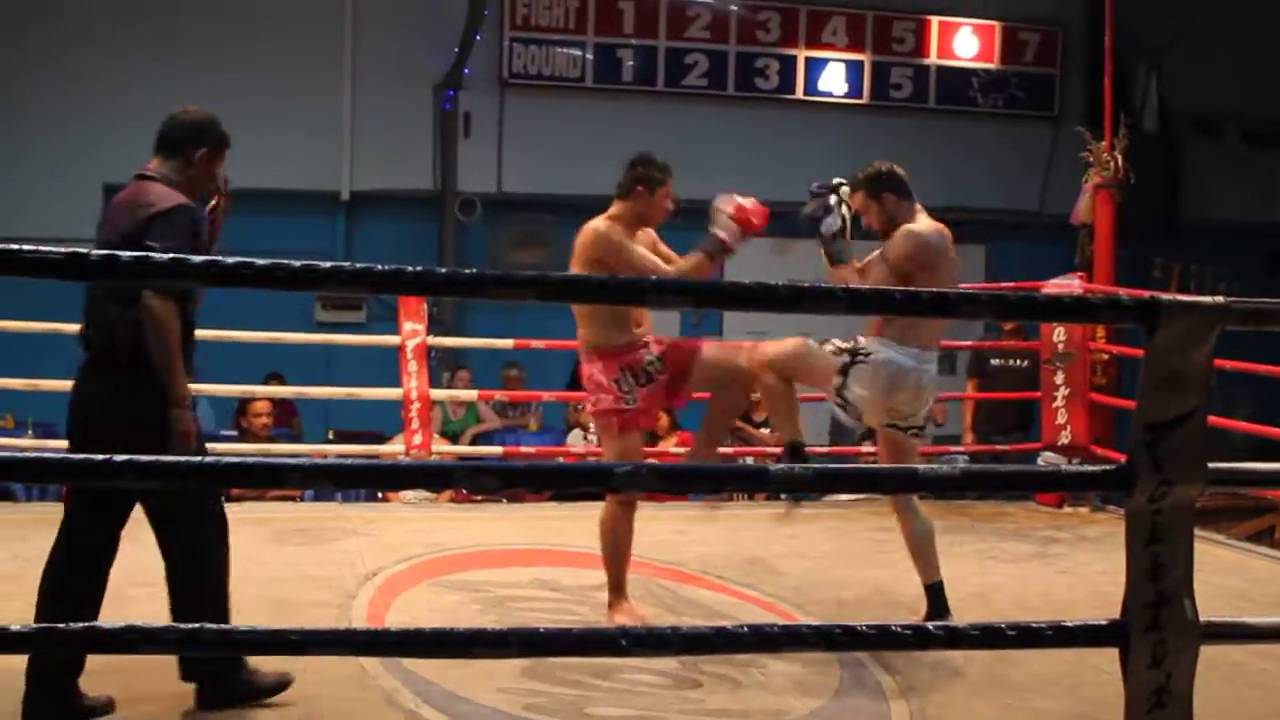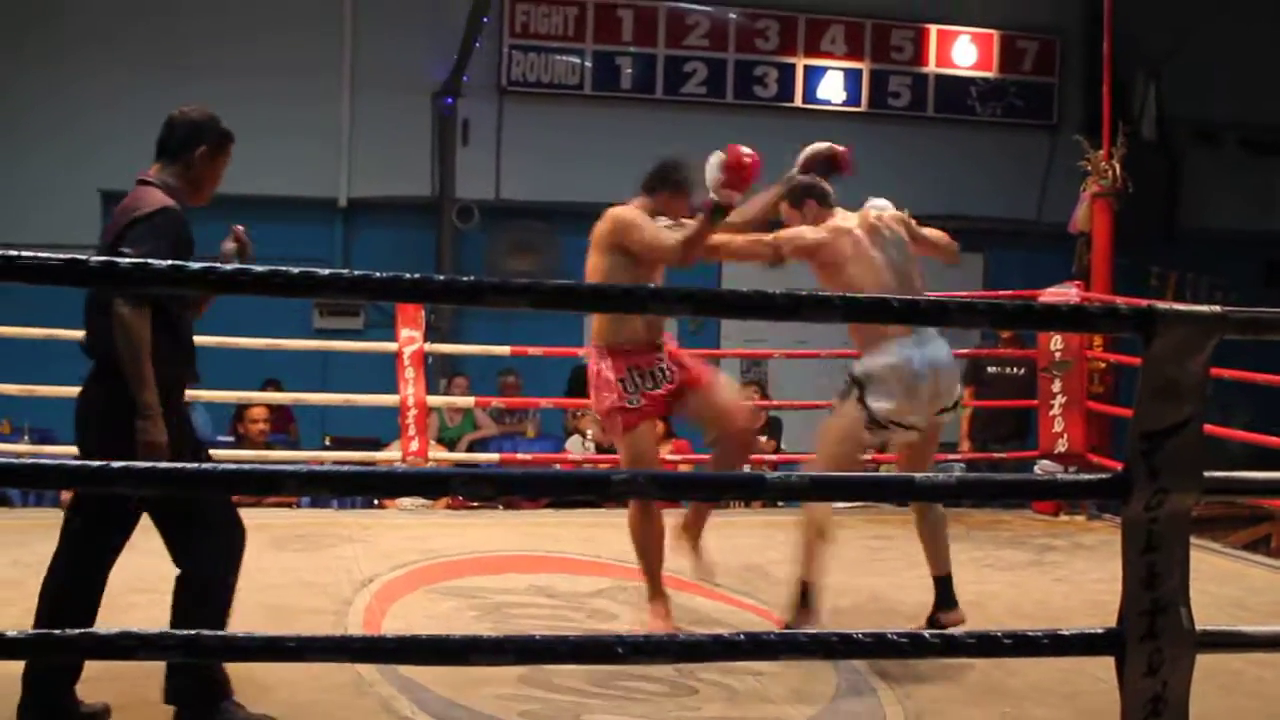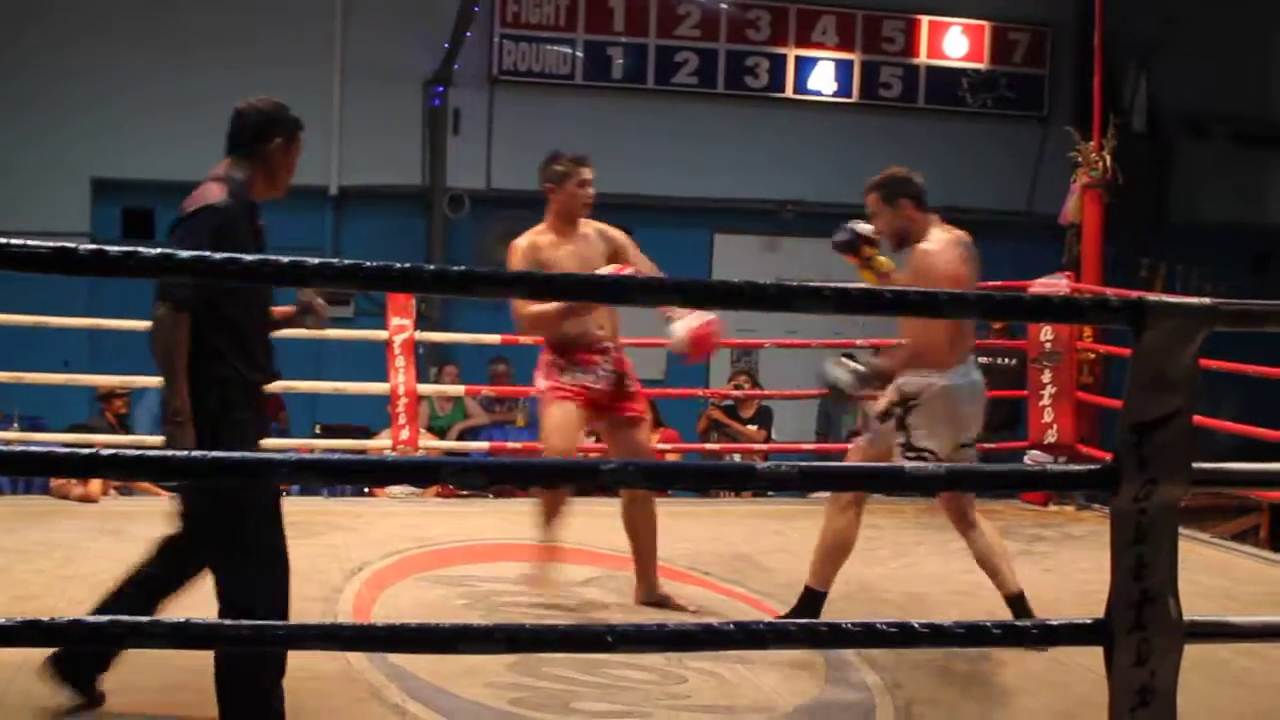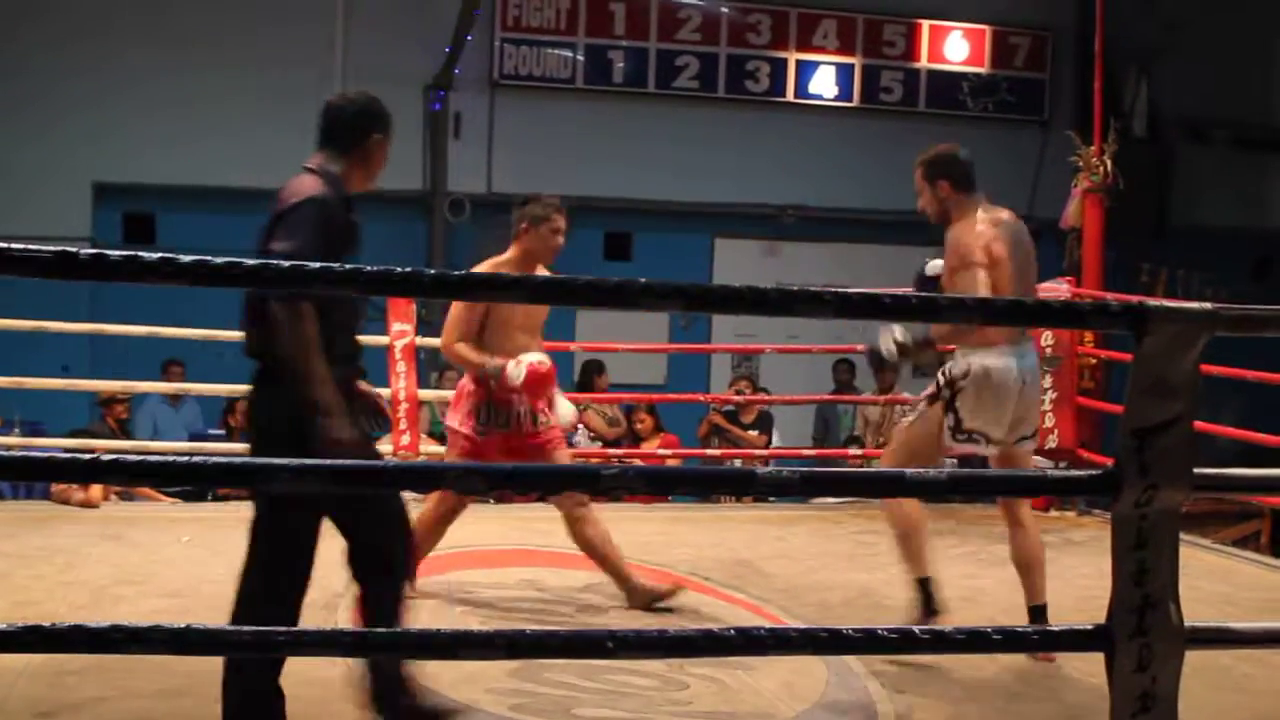
dt=0.3s
person 1, frame 1
left shoulder: (122, 206)
right shoulder: (172, 208)
right elbow: (158, 305)
left wrist: (209, 226)
right wrist: (181, 402)
left hip: (96, 392)
right hip: (139, 397)
left knee: (84, 540)
right knee: (196, 533)
person 1, frame 2
left shoulder: (140, 210)
right shoulder: (161, 215)
right elbow: (129, 312)
left wrist: (219, 271)
right wrist: (152, 414)
left hip: (111, 407)
right hip: (140, 411)
left knee: (86, 549)
right knee: (214, 539)
person 1, frame 3
left shoulder: (233, 210)
right shoulder: (217, 211)
right elbow: (172, 313)
left wrist: (293, 313)
right wrist: (179, 419)
left hip: (222, 409)
right hip: (216, 413)
left knee: (195, 545)
right knee: (255, 560)
left ankle: (79, 659)
person 1, frame 4
left shoulder: (318, 201)
right shoulder: (315, 202)
right elbow: (290, 306)
left wrist: (350, 388)
right wrist: (329, 409)
left hip: (312, 408)
right hip: (299, 412)
left knee: (385, 547)
right knee: (280, 569)
person 2, frame 1
left shoulder: (914, 238)
right shoulder: (933, 234)
right elbow: (871, 274)
left wrist: (835, 244)
right wrist: (840, 231)
left hip: (881, 361)
right hip: (920, 372)
left knee: (767, 358)
right knee: (902, 494)
right ankle: (938, 609)
person 2, frame 2
left shoulder: (817, 237)
right shoulder: (887, 221)
left elbow: (749, 246)
right elbow: (948, 249)
left hip: (890, 371)
right hip: (935, 359)
left ankle: (803, 610)
right ankle: (945, 603)
person 2, frame 3
left shoulder: (927, 256)
right shoulder: (957, 242)
left elbow: (925, 344)
left wrist: (869, 374)
left hip: (930, 392)
right hip: (961, 383)
left knee: (846, 494)
right knee: (962, 511)
left ankle: (805, 614)
right ankle: (1023, 617)
person 2, frame 4
left shoulder: (964, 234)
right shoulder: (1011, 224)
left wrist: (916, 342)
left hip: (981, 371)
right hip: (1023, 367)
right knee: (1016, 505)
left ankle: (928, 608)
right ankle: (1039, 629)
person 3, frame 1
left shoulder: (643, 235)
right shoulder: (600, 234)
left elbow: (690, 279)
right elbow: (667, 279)
left wrist: (719, 244)
right wrist: (719, 242)
left hip: (650, 354)
right hip: (610, 369)
left knee: (738, 370)
right knee: (624, 489)
left ankle: (700, 460)
right ankle: (617, 600)
person 3, frame 2
left shoulder: (653, 229)
right shoulder: (620, 221)
left elbow: (714, 231)
right elbow: (678, 250)
right wrist: (718, 202)
left hip: (658, 358)
right hip: (618, 369)
left knee: (740, 426)
left ankle: (692, 525)
right ankle: (656, 597)
person 3, frame 3
left shoulder: (604, 235)
right shoulder: (528, 247)
left elbow: (650, 278)
right elbow: (524, 316)
left wrist: (681, 316)
right wrist: (577, 300)
left hip: (614, 364)
right hip: (565, 365)
right knee: (561, 458)
left ankle: (648, 585)
right ankle: (548, 544)
person 3, frame 4
left shoulder: (545, 280)
right shoulder: (485, 278)
right elbow: (451, 344)
left wrist: (552, 395)
right wrist: (500, 370)
left hip: (527, 404)
right hip: (480, 402)
left knee: (573, 494)
right knee: (450, 498)
left ankle: (632, 586)
